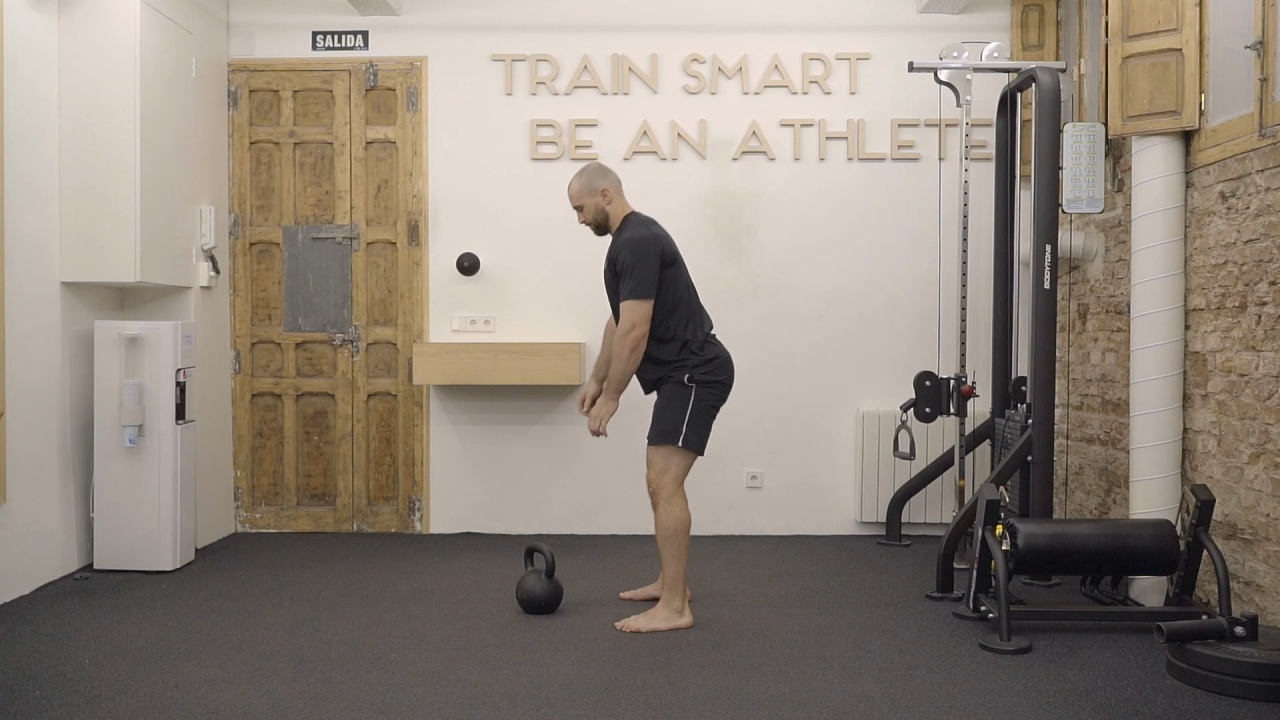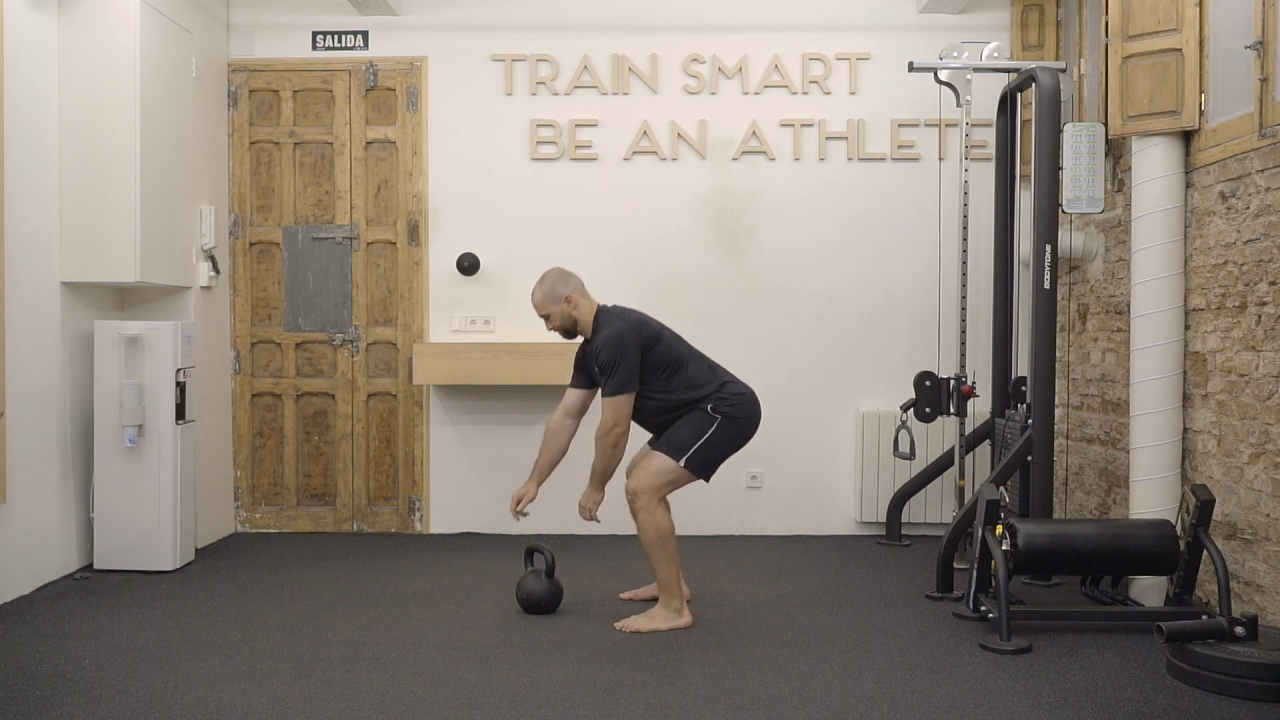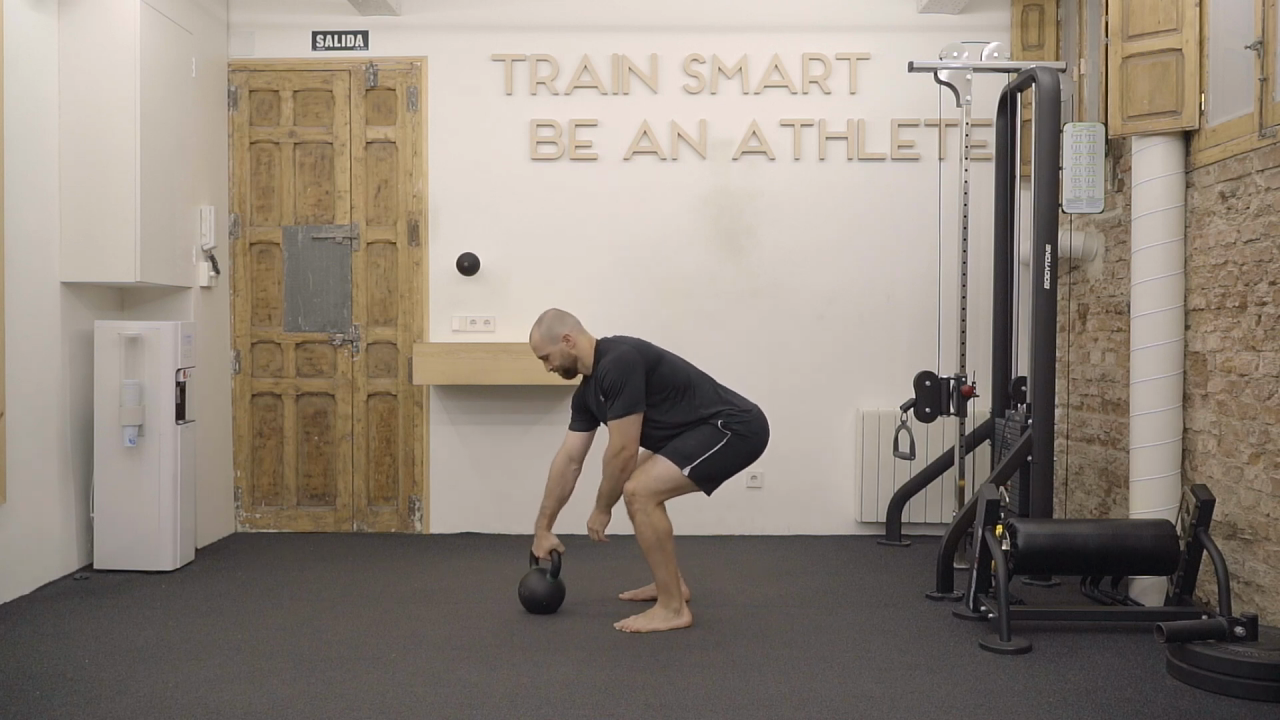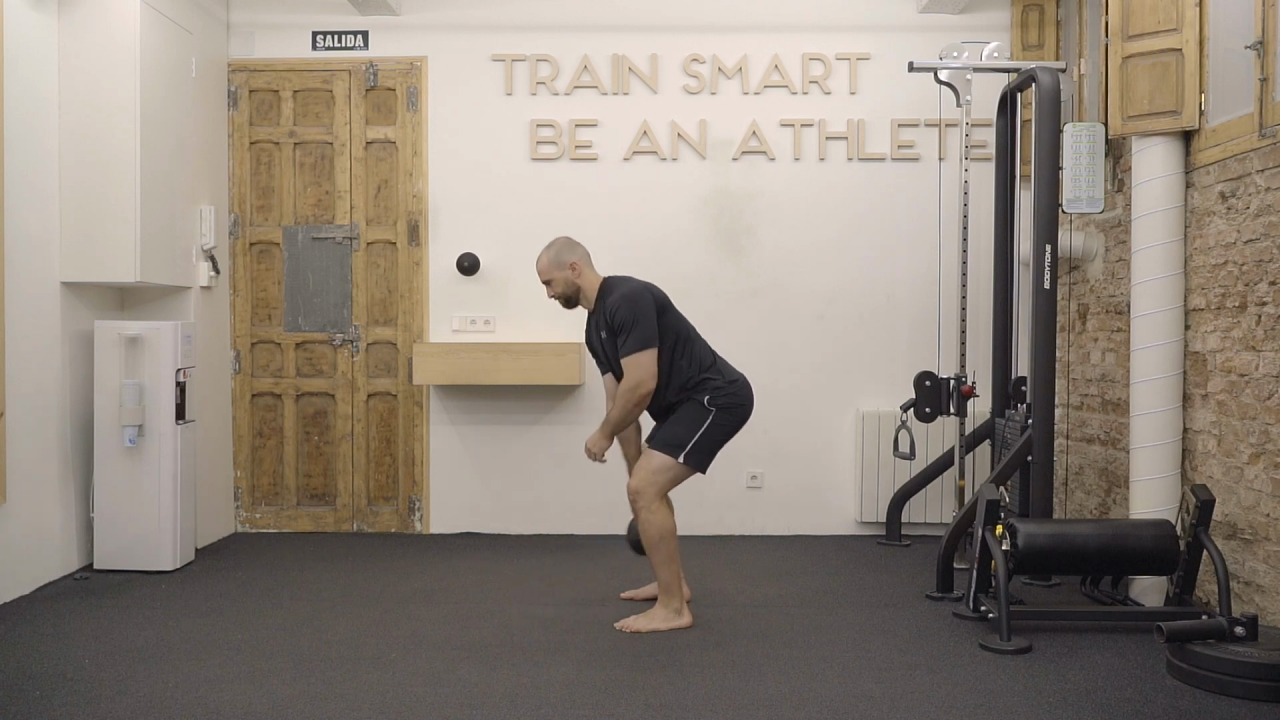
dt=0.4s
person 1, frame 1
left shoulder: (635, 242)
right shoulder: (636, 237)
left elbow: (635, 332)
right elbow: (619, 324)
left wrist: (609, 399)
right wrist: (596, 381)
left hip: (694, 373)
right hip: (685, 369)
left knee: (663, 484)
right knee: (664, 482)
left ankle: (674, 607)
right ankle: (671, 581)
person 1, frame 2
left shoulder: (616, 337)
right shoulder: (594, 345)
left elbow: (614, 427)
right elbow: (566, 417)
left wrist: (595, 489)
right wrist: (533, 483)
left hip: (726, 410)
right hip: (714, 408)
left knee: (641, 489)
right knee: (641, 480)
left ankle: (672, 608)
right ankle: (672, 584)
person 1, frame 3
left shoulder: (620, 363)
right shoulder: (590, 389)
left elbow: (623, 450)
right elbow: (568, 460)
left wrist: (601, 510)
right wrist: (543, 528)
left hip: (735, 429)
right hip: (721, 427)
left knee: (639, 492)
right knee: (637, 483)
left ankle: (672, 608)
right ankle: (671, 584)
person 1, frame 4
left shoulder: (628, 300)
right shoulder: (596, 325)
left elbow: (640, 386)
right elbow: (618, 398)
left wrist: (602, 436)
right wrist: (637, 465)
left hip: (717, 399)
right hip: (698, 399)
left knee: (644, 488)
right knee: (645, 482)
left ankle: (672, 607)
right ankle: (672, 582)
